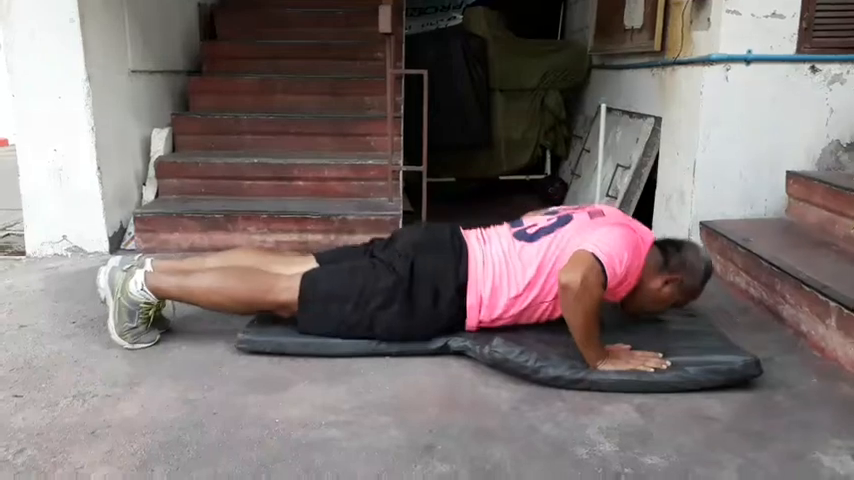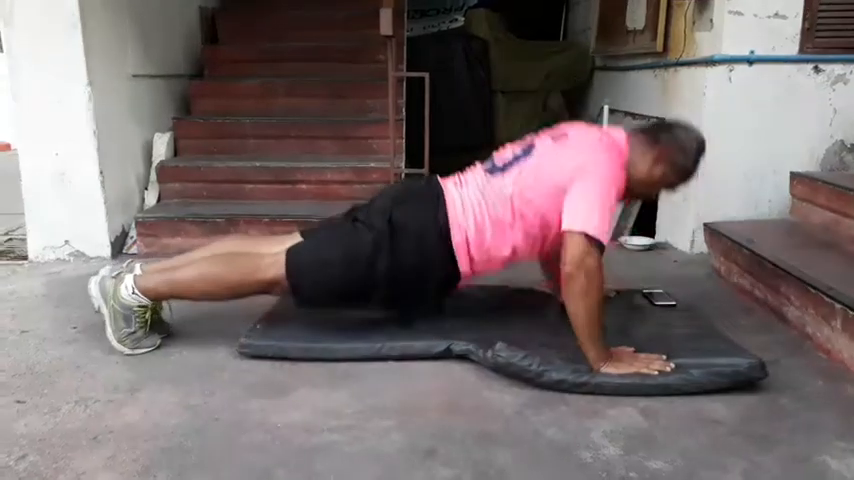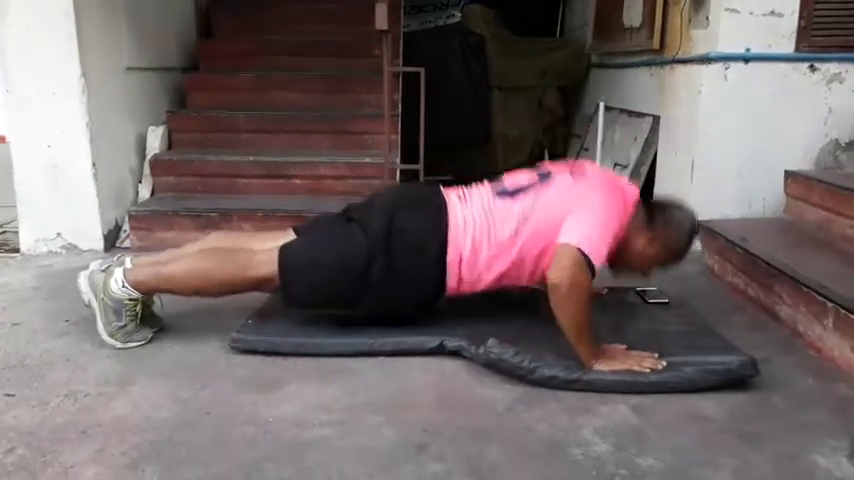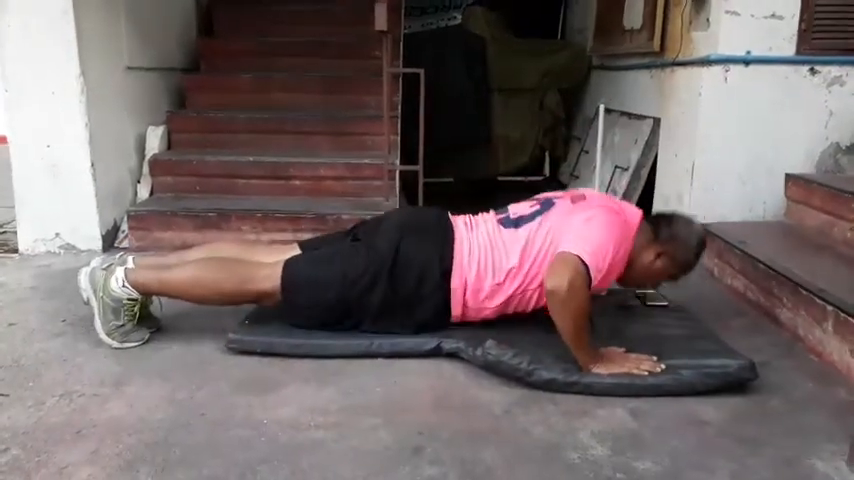
dt=0.4s
person 1, frame 1
left shoulder: (608, 222)
right shoulder: (626, 244)
right elbow: (575, 283)
left wrist: (582, 307)
right wrist: (599, 356)
left hip: (441, 251)
right hip: (437, 291)
left knee: (291, 270)
right knee: (287, 296)
left ankle: (149, 270)
right ankle: (144, 283)
person 1, frame 2
left shoulder: (585, 139)
right shoulder: (605, 163)
left elbow: (552, 227)
right elbow: (581, 266)
left wrist: (562, 295)
right wrist: (600, 358)
left hip: (425, 208)
right hip: (423, 241)
left knee: (281, 251)
right knee: (277, 273)
left ankle: (138, 274)
right ankle: (136, 287)
person 1, frame 3
left shoulder: (591, 184)
right shoulder: (609, 205)
right elbow: (566, 277)
left wrist: (568, 296)
right wrist: (593, 354)
left hip: (421, 214)
right hip: (416, 248)
left knee: (271, 247)
right knee: (268, 267)
left ankle: (129, 264)
right ankle: (125, 279)
person 1, frame 4
left shoulder: (595, 207)
right shoulder: (613, 229)
right elbow: (560, 286)
left wrist: (578, 299)
right wrist: (591, 359)
left hip: (426, 236)
right hip: (422, 274)
left knee: (275, 259)
right knee: (269, 284)
left ankle: (129, 266)
right ankle: (125, 281)
